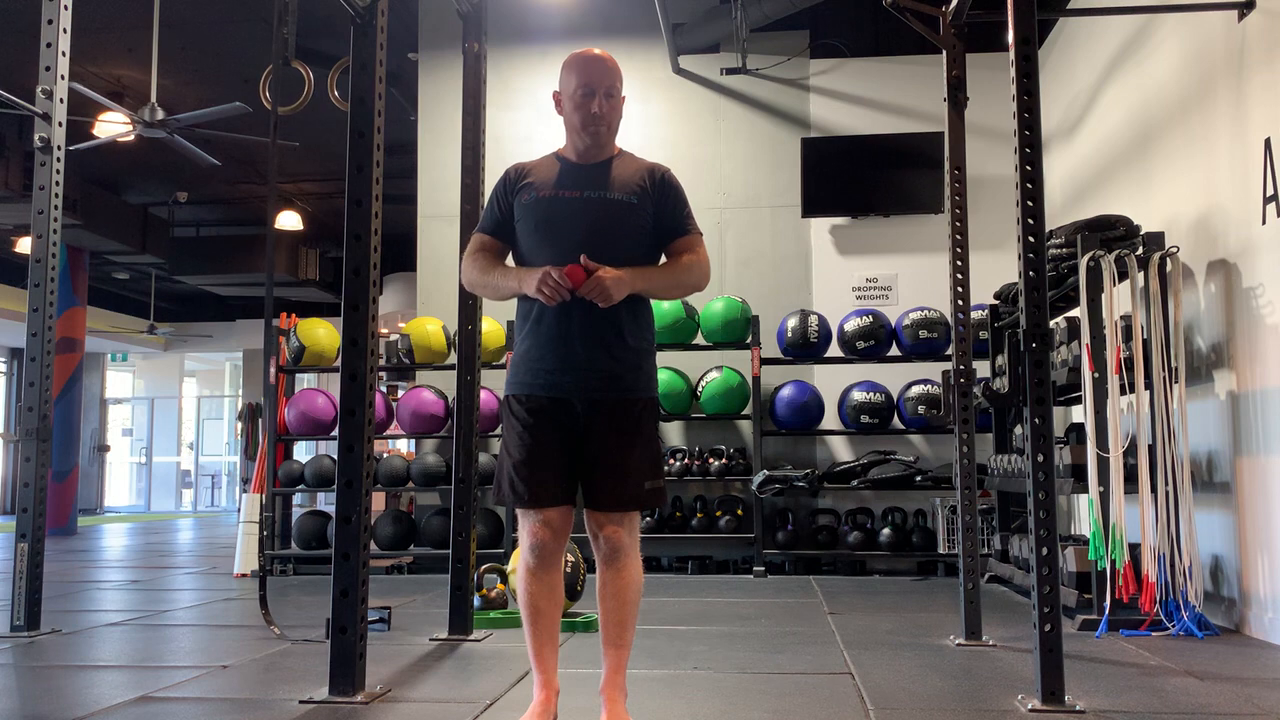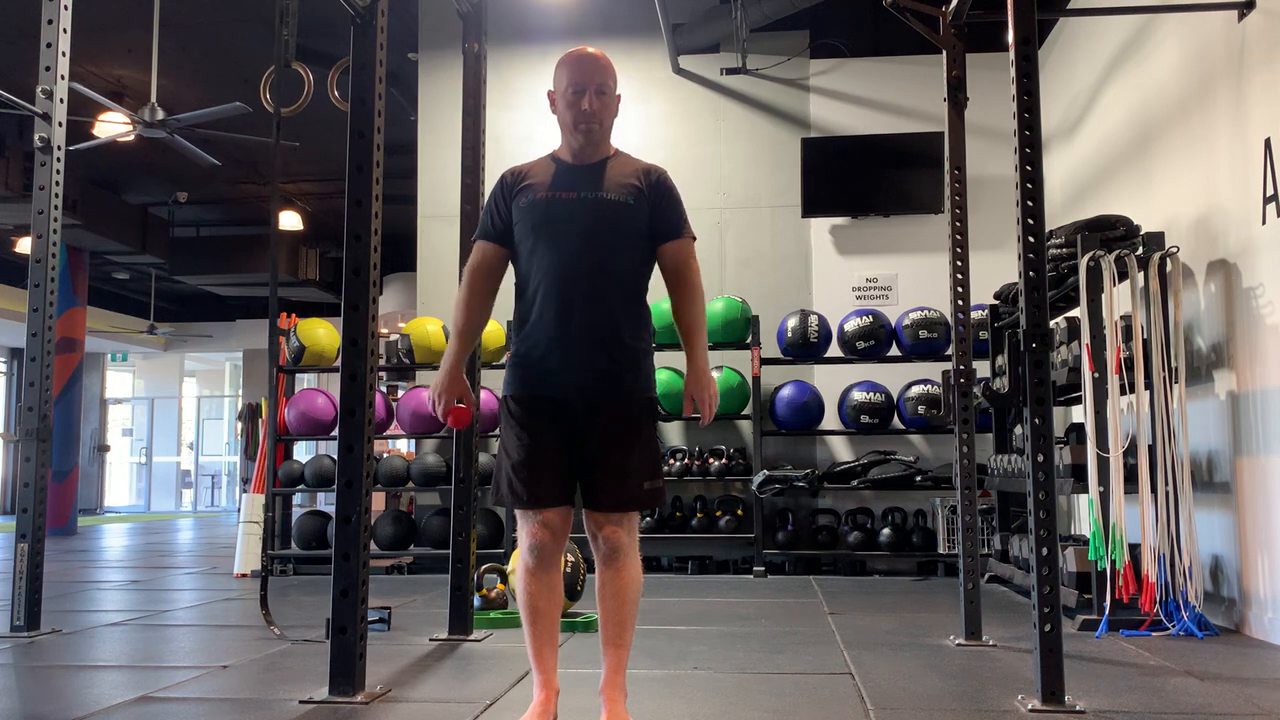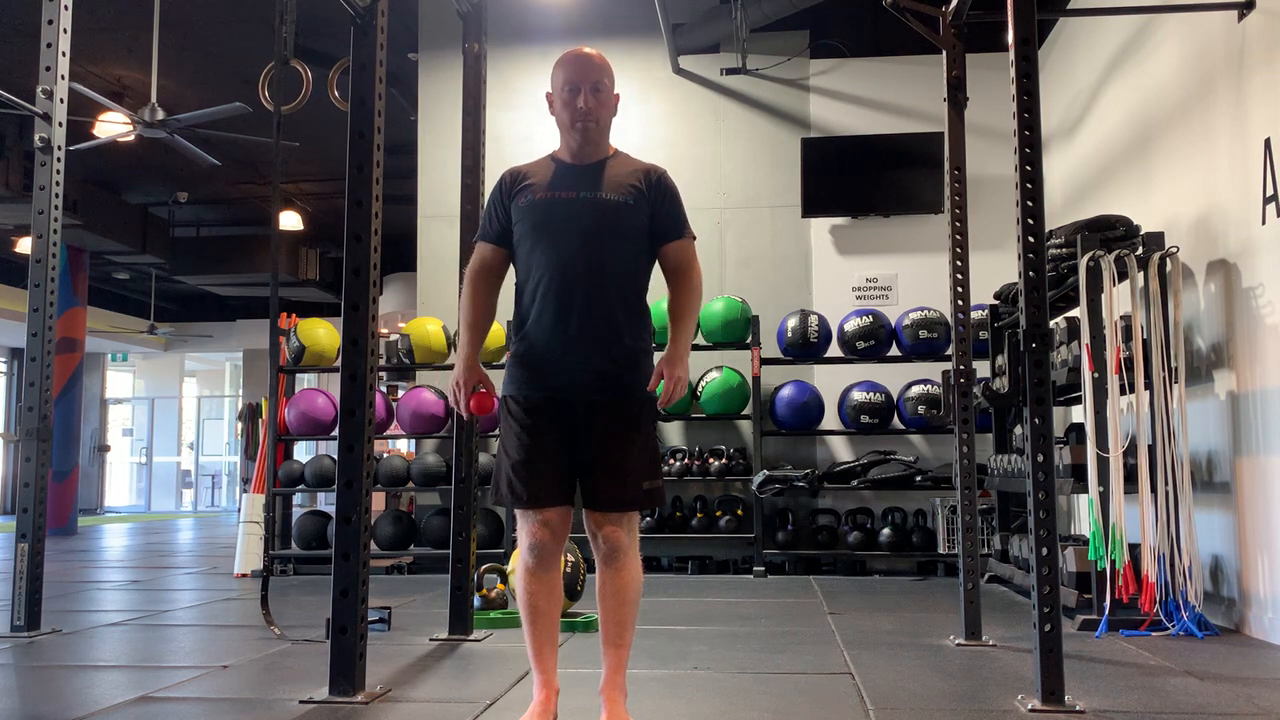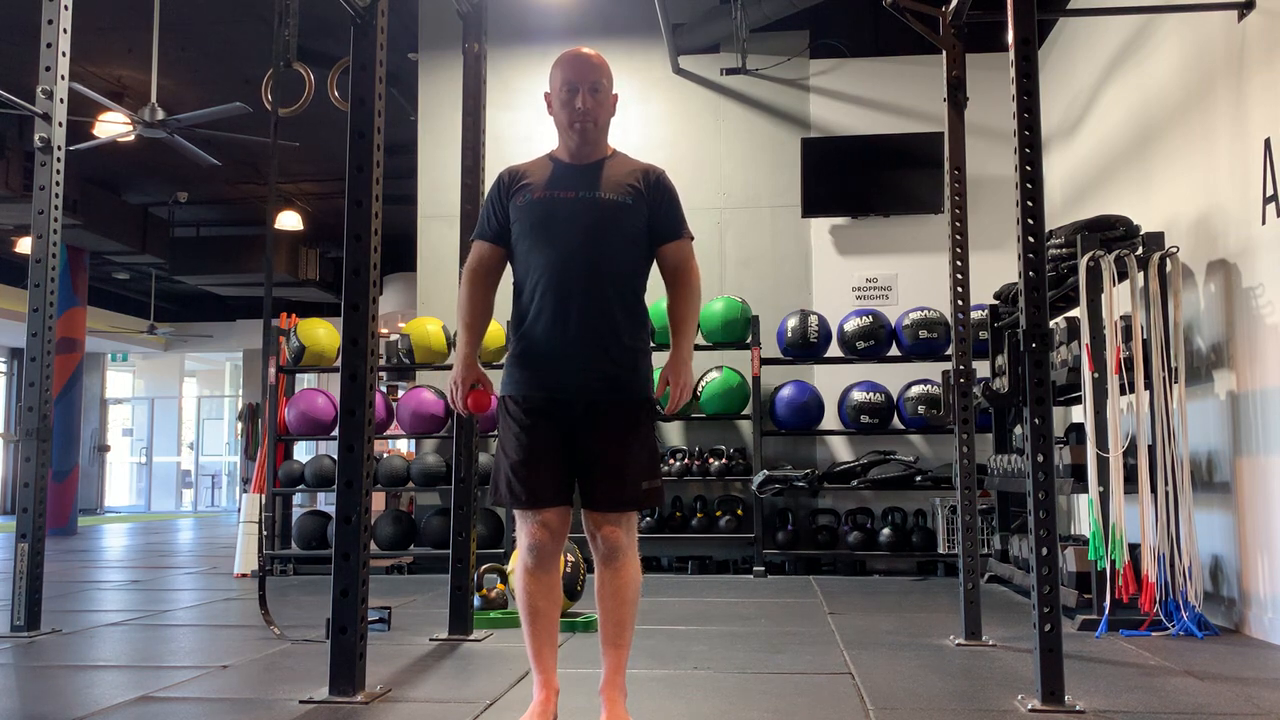
dt=0.7s
person 1, frame 1
left shoulder: (652, 181)
right shoulder: (520, 181)
left elbow: (695, 267)
right elbow: (474, 267)
left wrist: (630, 278)
right wrist: (524, 278)
left hip: (622, 388)
right hip: (537, 386)
left knee: (616, 535)
right knee: (540, 536)
person 1, frame 2
left shoulder: (648, 182)
right shoulder: (518, 183)
left elbow: (682, 272)
right elbow: (482, 272)
left wrist: (698, 362)
right wrist: (454, 360)
left hip: (621, 389)
right hip: (536, 389)
left knee: (615, 536)
right knee: (538, 537)
person 1, frame 3
left shoulder: (648, 182)
right shoulder: (517, 184)
left elbow: (684, 268)
right elbow: (484, 271)
left wrist: (679, 348)
right wrist: (467, 353)
left hip: (622, 389)
right hip: (534, 388)
left knee: (615, 536)
right knee: (538, 537)
person 1, frame 4
left shoulder: (647, 182)
right shoulder: (515, 184)
left elbow: (681, 270)
right elbow: (480, 269)
left wrist: (682, 352)
right wrist: (465, 350)
left hip: (620, 388)
right hip: (532, 387)
left knee: (615, 536)
right knee: (538, 537)
